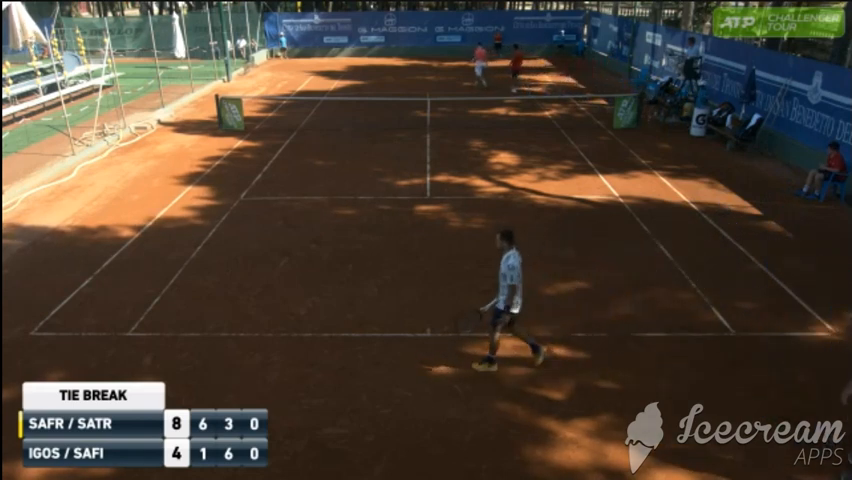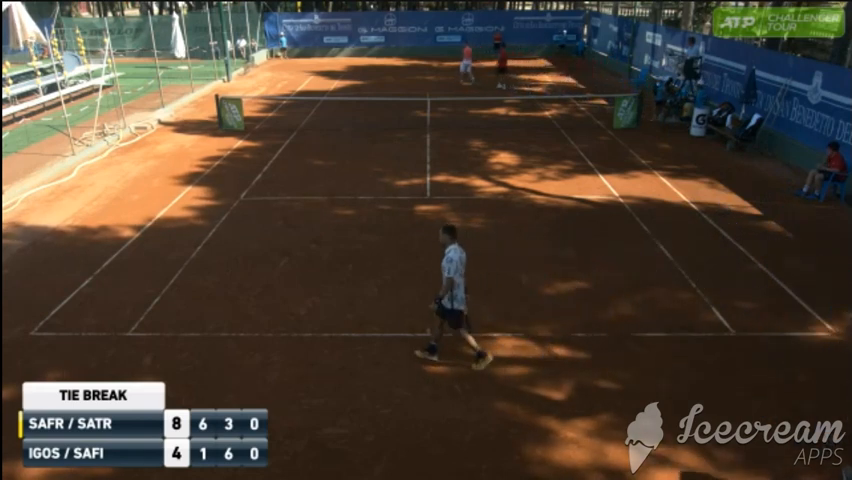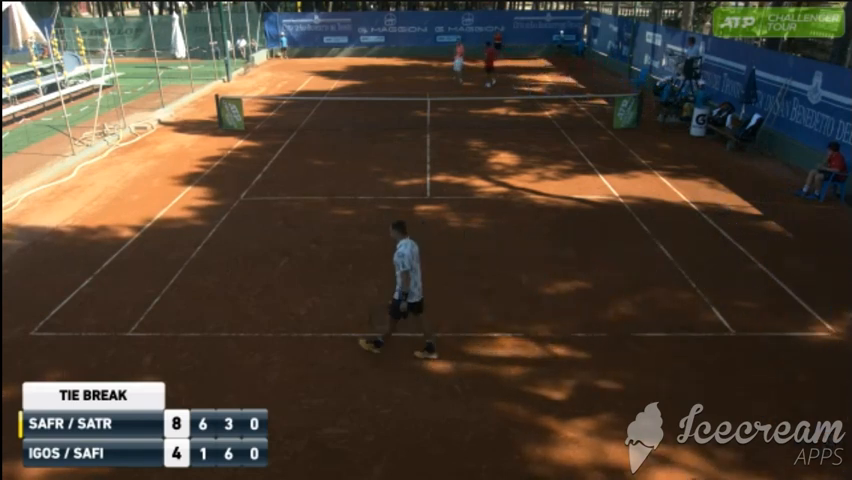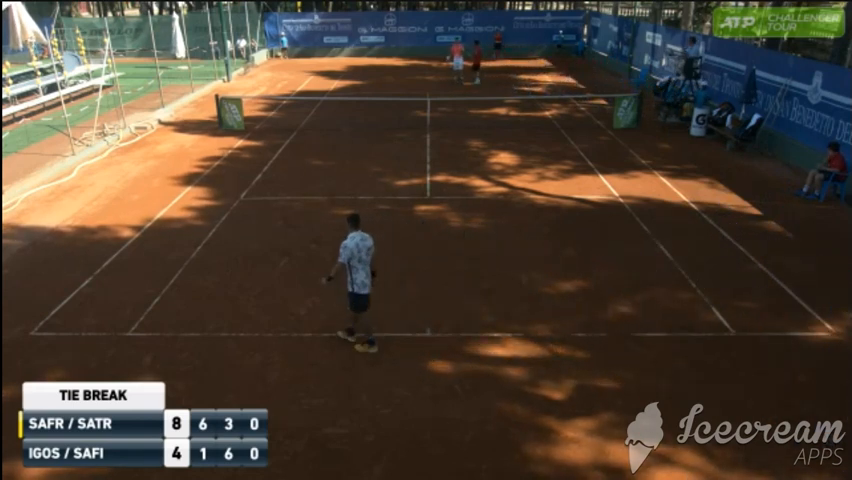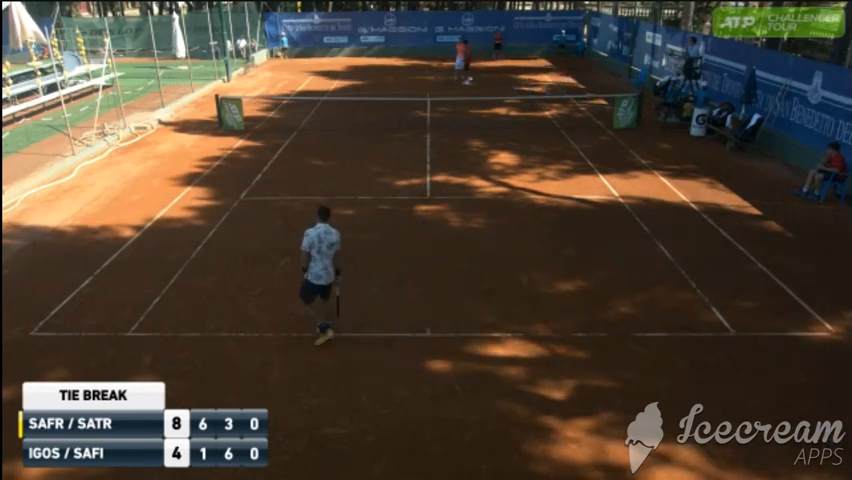
dt=0.5s
person 1, frame 1
left shoulder: (510, 263)
right shoulder: (513, 254)
left elbow: (512, 289)
left wrist: (506, 311)
right wrist: (499, 295)
left hip: (506, 304)
right hip: (506, 300)
left knee: (494, 331)
right knee: (511, 328)
left ankle: (490, 361)
right ankle: (536, 348)
person 1, frame 2
left shoulder: (450, 257)
right shoulder: (459, 251)
left elbow: (449, 283)
left wrist: (437, 301)
left hip: (452, 300)
right hip: (457, 297)
left knee: (460, 330)
right knee: (440, 322)
left ankle: (483, 356)
right ankle: (431, 351)
person 1, frame 3
left shoulder: (402, 252)
right shoulder: (412, 245)
left elbow: (405, 276)
left wrist: (403, 299)
left hip: (406, 293)
right hip: (417, 291)
left knee: (393, 321)
right knee: (419, 318)
left ankle: (376, 344)
right ankle: (430, 349)
person 1, frame 4
left shoulder: (347, 244)
right shoulder: (368, 238)
left elbow: (339, 265)
left wrist: (328, 278)
right wrist: (372, 274)
left hip: (357, 285)
right hip: (365, 281)
left knee: (362, 312)
right knee: (355, 308)
left ankle: (371, 343)
right ankle: (351, 332)
person 1, frame 5
left shoulder: (310, 233)
right shoulder: (335, 234)
left elbow: (305, 254)
right elbow: (336, 255)
left wrist: (304, 269)
right wrist: (337, 272)
left hip: (313, 275)
right hip: (329, 275)
left knee: (306, 303)
right knee: (326, 301)
left ankle: (324, 329)
right ankle: (326, 328)
